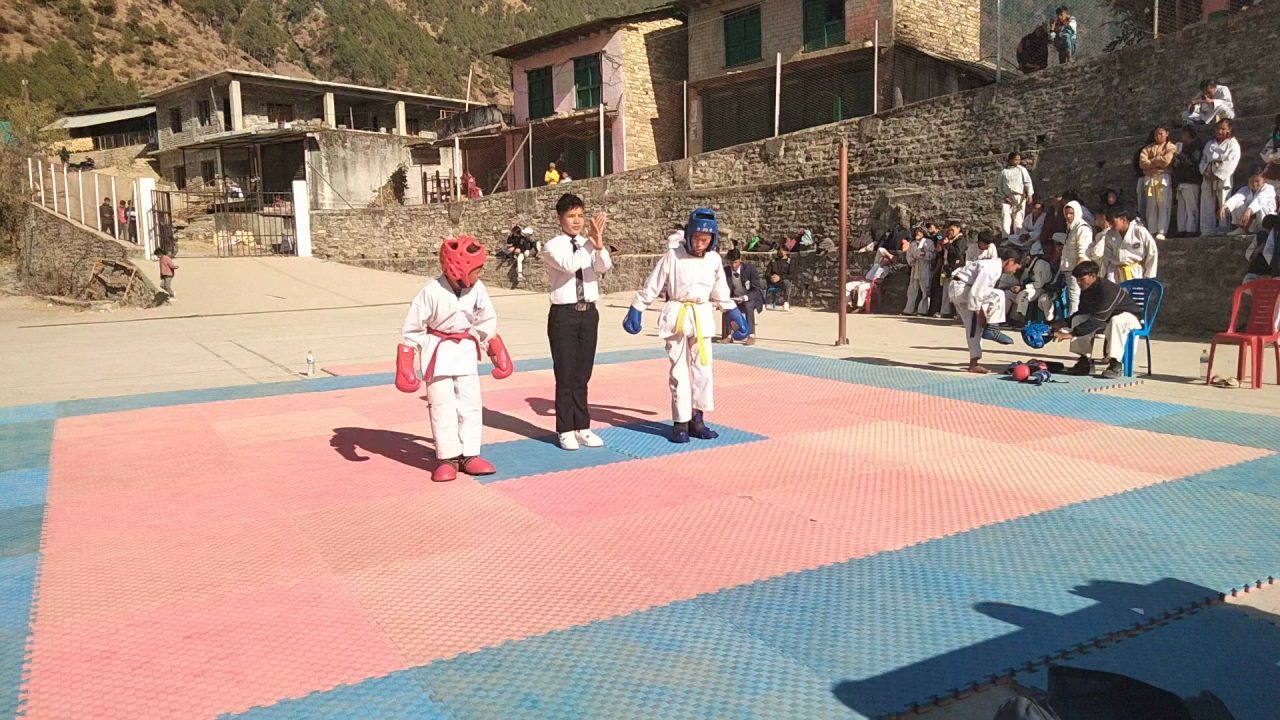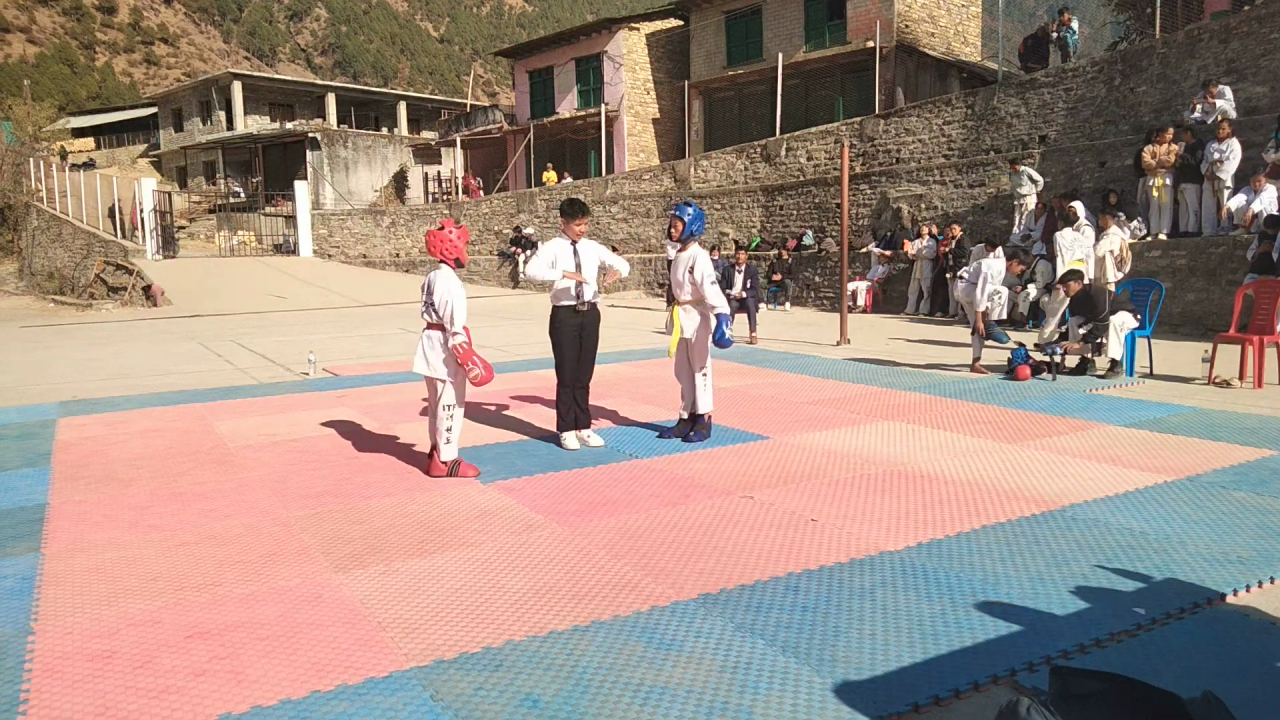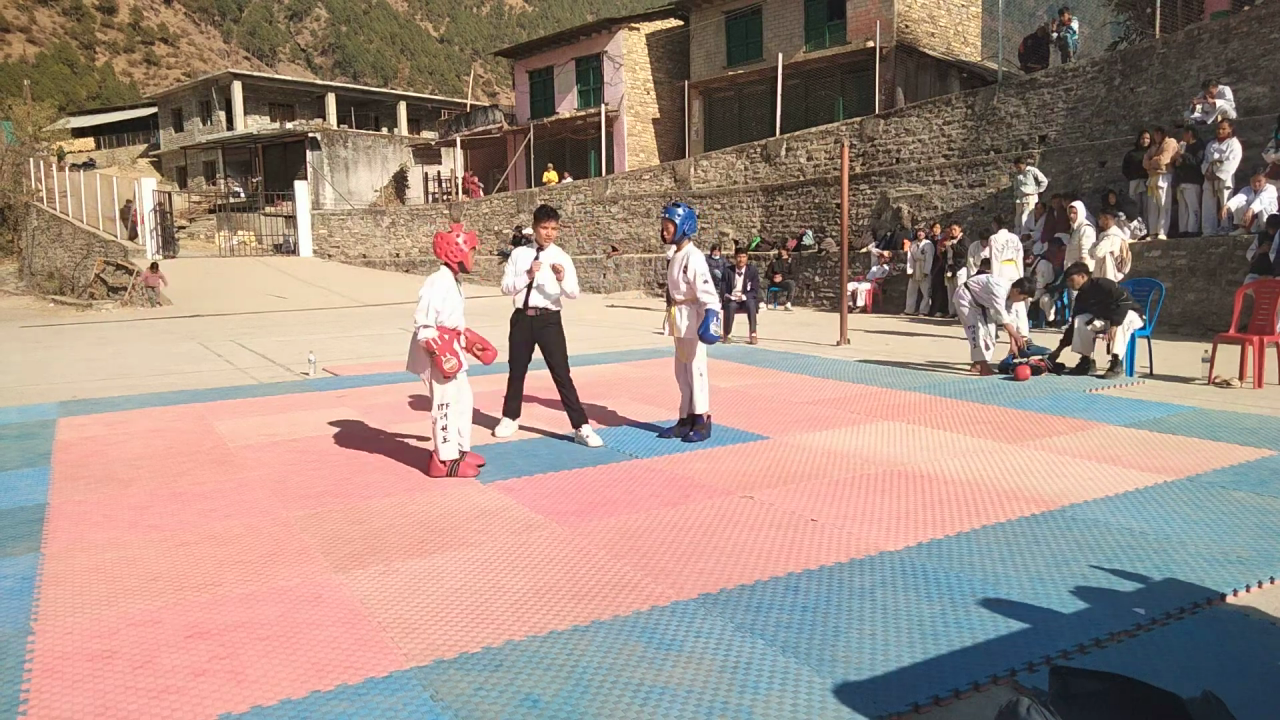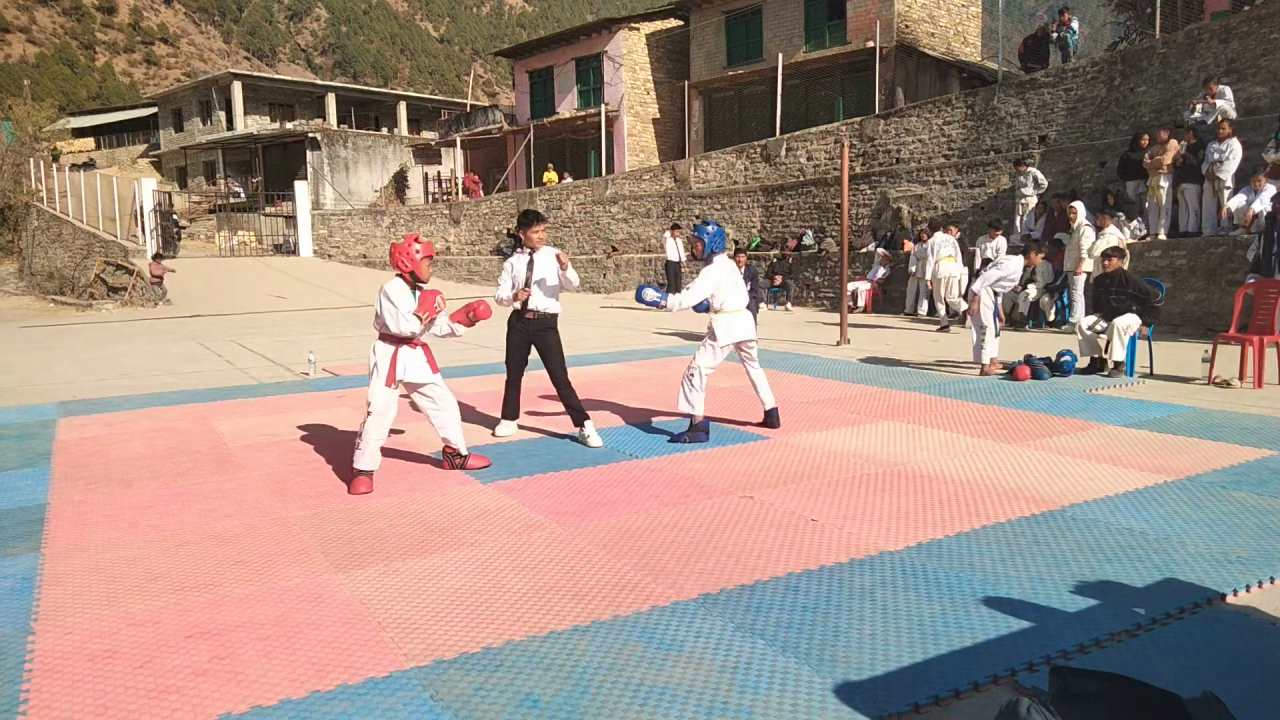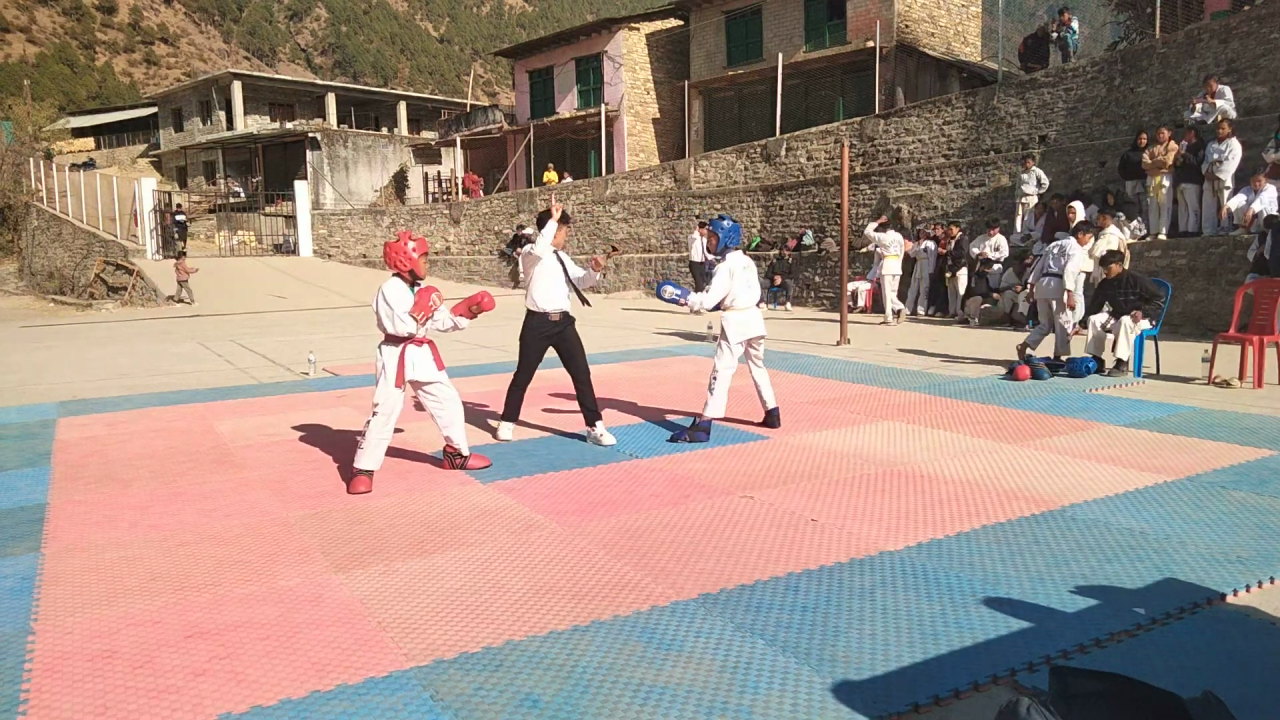
dt=1s
person 1, frame 1
left shoulder: (477, 289)
right shoulder: (431, 292)
left elbow: (487, 321)
right elbow: (411, 330)
left wrist: (497, 352)
right wrist: (405, 365)
left hip: (465, 350)
right hip: (437, 352)
left knee: (470, 404)
right knee: (442, 407)
left ankle: (468, 455)
right ankle: (447, 458)
person 1, frame 2
left shoulder: (432, 277)
right shoulder: (450, 282)
right elbow: (455, 326)
right wrist: (468, 359)
left hip: (432, 342)
right hip: (446, 347)
left knee: (440, 405)
right knee: (451, 405)
left ankle: (439, 454)
right ankle: (445, 461)
person 1, frame 3
left shoulder: (454, 281)
right shoulder: (437, 282)
right elbow: (423, 323)
left wrist: (472, 341)
right wrist: (440, 351)
left hip: (450, 346)
right hip: (437, 349)
left knee: (462, 399)
right knee: (445, 403)
left ankle: (459, 451)
right ankle: (444, 460)
person 1, frame 4
left shoulder: (422, 292)
right shoulder: (391, 289)
left elbow: (440, 326)
right elbow: (404, 326)
left wrist: (467, 317)
right wrist: (427, 310)
left hip: (416, 357)
right hip: (389, 357)
left knee: (444, 403)
right knee: (378, 413)
left ankle: (456, 454)
right ankle: (363, 470)
person 1, frame 5
left shoulder: (422, 290)
right shoulder: (390, 290)
left elbow: (443, 321)
right elbow: (399, 326)
left wrist: (468, 311)
right wrist: (421, 309)
left hip: (423, 355)
right hip: (396, 357)
left knee: (449, 402)
right knee: (383, 413)
left ankle: (457, 454)
right ankle: (362, 469)
person 2, frame 1
left shoulder: (589, 245)
right shoulder: (554, 246)
left elbow: (603, 267)
right elbow: (570, 265)
left wrist: (599, 245)
right wrist: (590, 243)
left hip: (589, 313)
right hip: (564, 314)
left knee: (582, 375)
right knee: (565, 375)
left ankle: (581, 427)
right ankle: (566, 430)
person 2, frame 2
left shoulder: (593, 247)
right shoulder: (551, 248)
left elbow: (622, 265)
right elbow: (531, 271)
left wrist: (617, 272)
right wrist: (565, 274)
left hip: (590, 313)
right hip: (564, 315)
left knee: (584, 375)
right knee: (566, 375)
left ankle: (583, 427)
right ankle: (566, 430)
person 2, frame 3
left shoulder: (561, 257)
right shoulder: (519, 254)
left elbow: (573, 293)
right elbow: (506, 287)
left wrist: (563, 279)
right wrist: (527, 276)
left hip: (549, 319)
right hip: (522, 318)
left knee: (561, 373)
right knee: (516, 372)
left ankle: (582, 427)
right ankle: (510, 418)
person 2, frame 4
left shoulder: (554, 256)
right shoulder: (513, 262)
left elbow: (573, 284)
right elbow: (499, 295)
left wrist: (565, 268)
right wrist: (512, 295)
left hip: (545, 322)
right hip: (519, 321)
left knee: (559, 375)
right knee: (514, 373)
left ankle: (584, 426)
right ankle: (509, 419)
person 2, frame 5
left shoulder: (562, 258)
right shoulder: (530, 254)
left elbow: (582, 282)
right elbow: (539, 248)
left wrist: (594, 270)
right wrist: (553, 219)
left hip: (563, 321)
right hip: (538, 322)
left knee: (581, 373)
right knee: (523, 375)
left ankle: (595, 427)
right ankle: (507, 422)
person 3, frame 1
left shoulder: (714, 260)
right shoulder: (672, 257)
left elbow: (720, 292)
right elbow: (652, 285)
left wrist: (734, 315)
right wrist: (636, 310)
left hip: (702, 318)
right hip: (676, 318)
left knee: (703, 370)
right knee: (679, 371)
left ankle: (696, 419)
right ankle: (681, 423)
person 3, frame 2
left shoulder: (698, 256)
right shoulder: (679, 254)
left elbow: (711, 289)
left wrist: (722, 318)
left hip: (698, 318)
right hip: (681, 318)
left knee: (700, 369)
right knee: (684, 370)
left ankle: (703, 421)
right ankle: (687, 419)
person 3, frame 3
left shoulder: (693, 256)
right shoulder: (675, 255)
left elbow: (707, 290)
left wrist: (711, 315)
left hip: (693, 319)
right hip: (679, 318)
left knee: (696, 370)
right knee: (682, 372)
left ankle: (703, 421)
right ankle: (687, 419)
person 3, frame 4
left shoulder: (712, 271)
right shoulder: (730, 265)
left elbow: (689, 298)
left wrist: (662, 299)
right wrist: (712, 303)
left hip: (725, 325)
right hip: (743, 321)
left knee: (697, 370)
right knee: (753, 367)
left ankle: (698, 426)
right ankle: (771, 415)
person 3, frame 5
left shoulder: (725, 266)
right shoulder: (748, 261)
left elbow: (709, 300)
left wrist: (683, 296)
right wrist: (726, 298)
left hip: (735, 321)
right hip: (753, 317)
left knee: (722, 371)
right knee: (757, 366)
left ankle: (703, 425)
right ankle: (772, 414)
